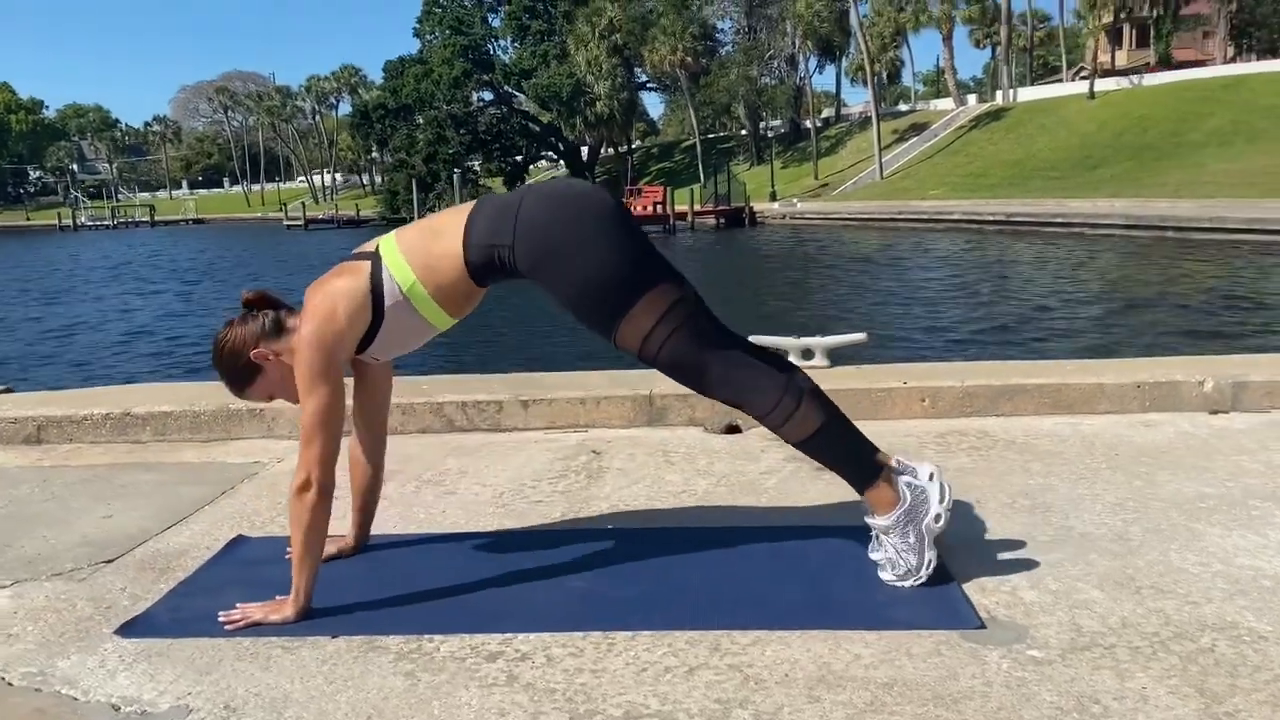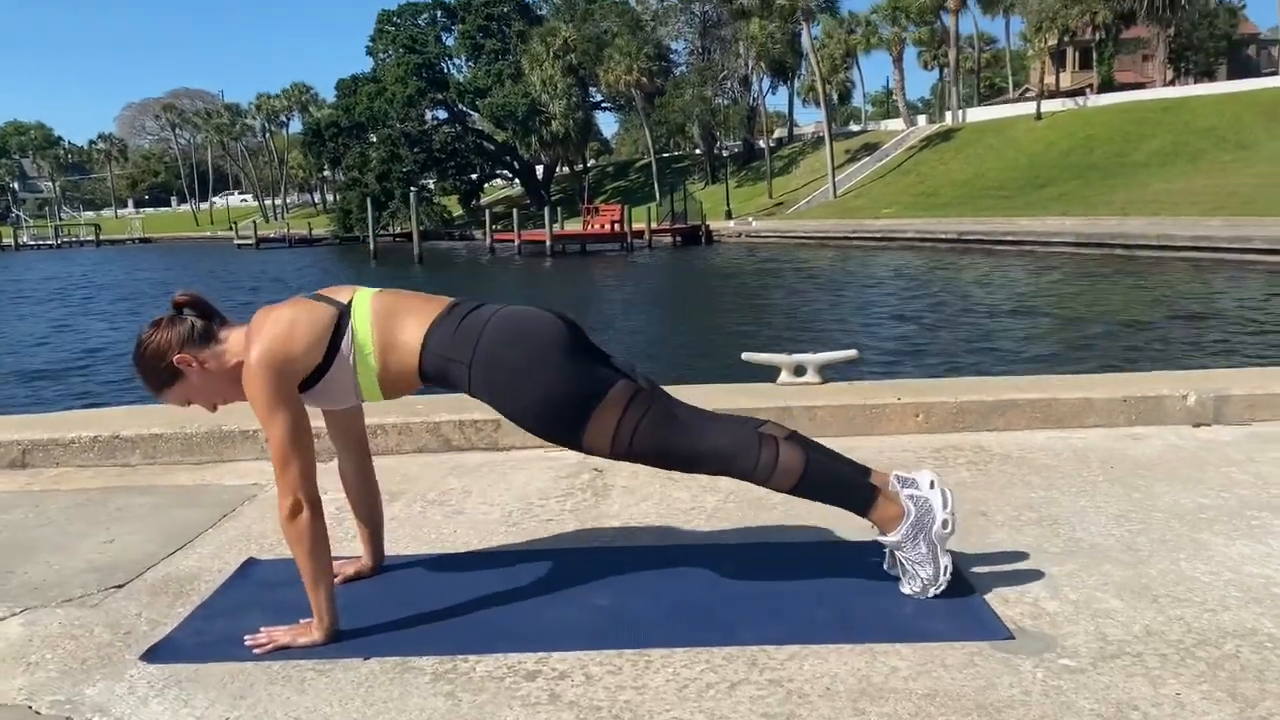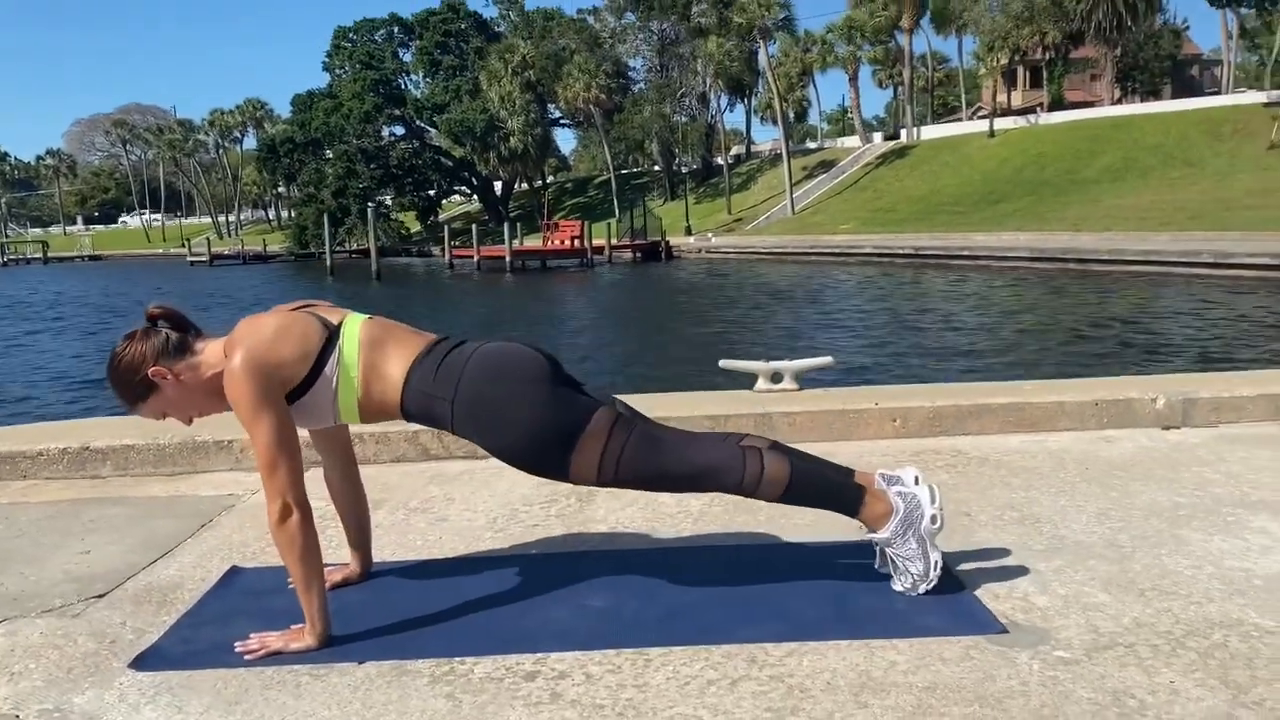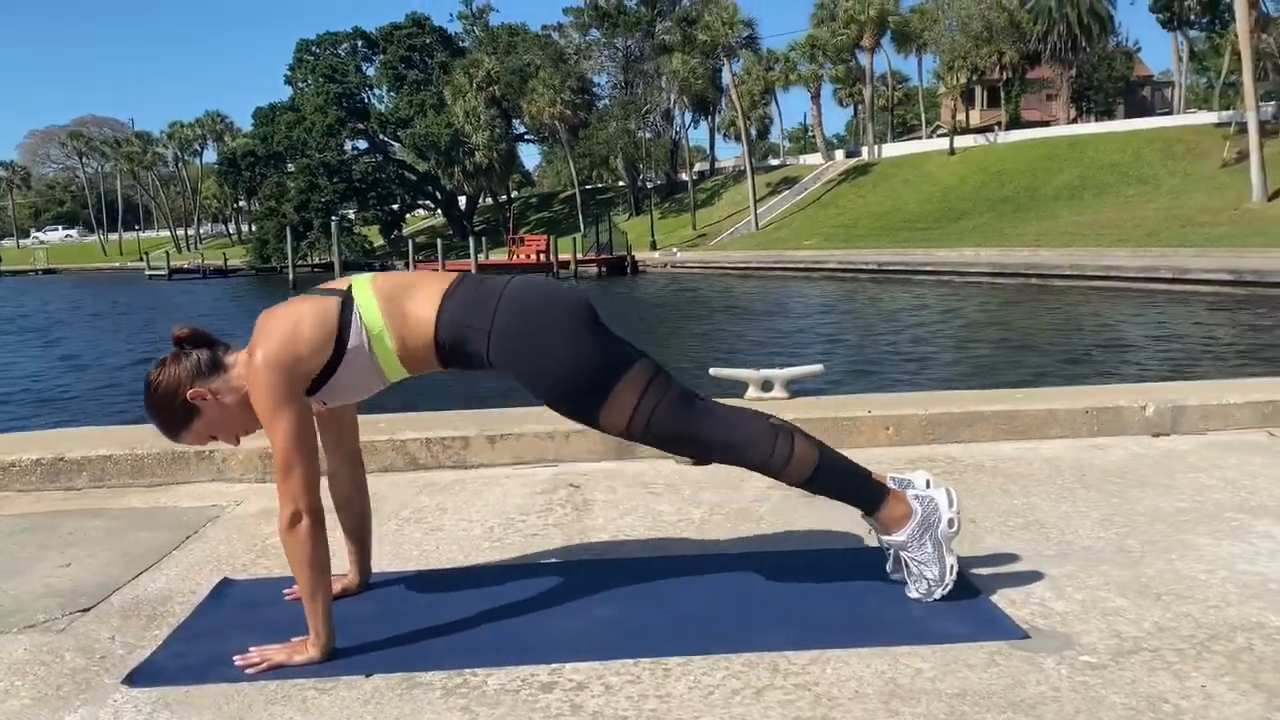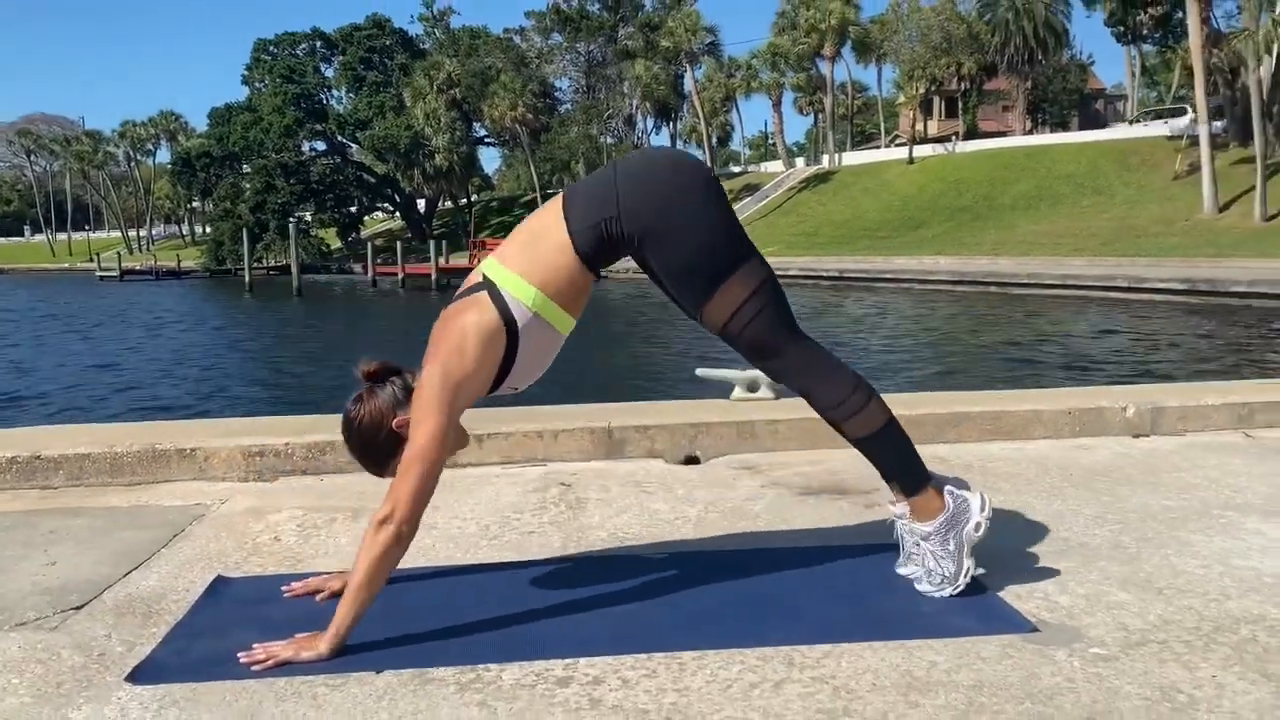
dt=0.5s
person 1, frame 1
left shoulder: (315, 332)
right shoulder: (351, 315)
left elbow: (312, 475)
right elbow: (370, 433)
left wrist: (295, 599)
right wrist: (356, 533)
left hip: (552, 227)
right hip: (560, 218)
left knee: (714, 367)
right knee: (723, 352)
left ankle: (892, 498)
right ankle: (894, 477)
person 1, frame 2
left shoulder: (262, 359)
right shoulder: (299, 337)
left elbow: (297, 500)
right elbow: (353, 451)
left wrist: (321, 620)
right wrist: (372, 554)
left hip: (506, 358)
right hip: (517, 336)
left knee: (691, 441)
right knee: (690, 426)
left ankle: (895, 509)
right ankle: (894, 488)
person 1, frame 3
left shoulder: (244, 367)
right shoulder: (282, 338)
left elbow: (286, 504)
right elbow: (336, 455)
left wrist: (313, 625)
right wrist: (360, 561)
left hip: (493, 399)
right hip: (500, 374)
left knee: (683, 463)
right knee: (679, 452)
left ankle: (886, 506)
right ankle: (876, 488)
person 1, frame 4
left shoulder: (268, 365)
right shoulder: (302, 351)
left elbow: (299, 508)
right elbow: (343, 463)
left wrist: (316, 636)
right wrist: (357, 571)
left hip: (522, 324)
right hip: (521, 314)
left knee: (699, 427)
right knee: (698, 424)
left ankle: (900, 510)
right ankle: (891, 494)
person 1, frame 5
left shoulder: (443, 378)
right shoulder: (442, 364)
left elbow: (399, 516)
right elbow: (400, 503)
left wrist: (328, 639)
right wrist: (357, 575)
left hip: (649, 202)
right hip: (643, 197)
left knee: (787, 354)
right knee: (780, 355)
left ankle: (936, 508)
right ankle: (918, 503)
